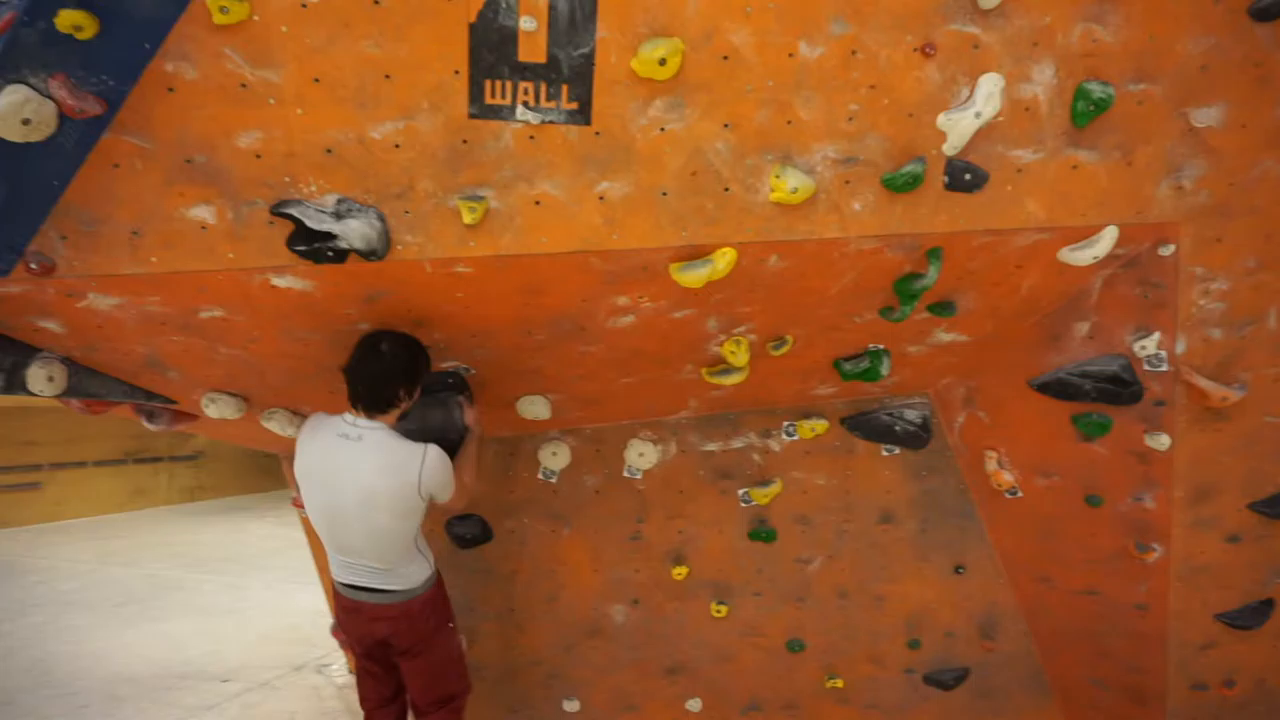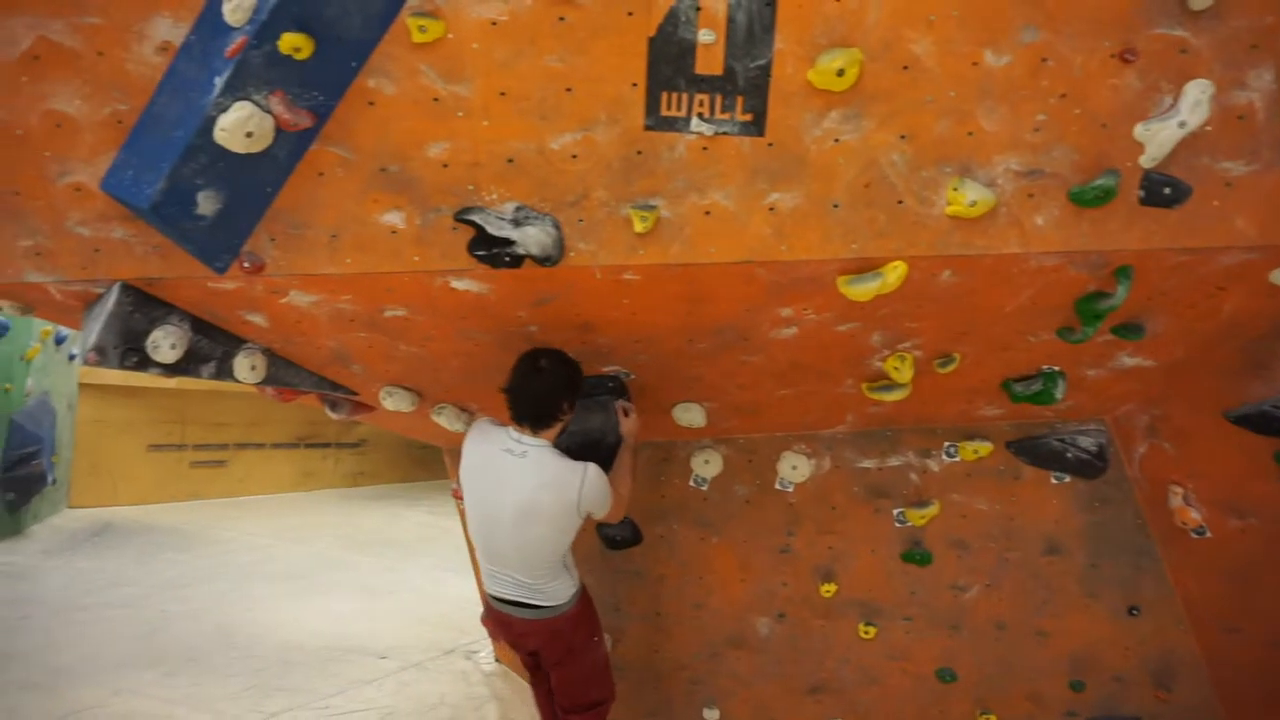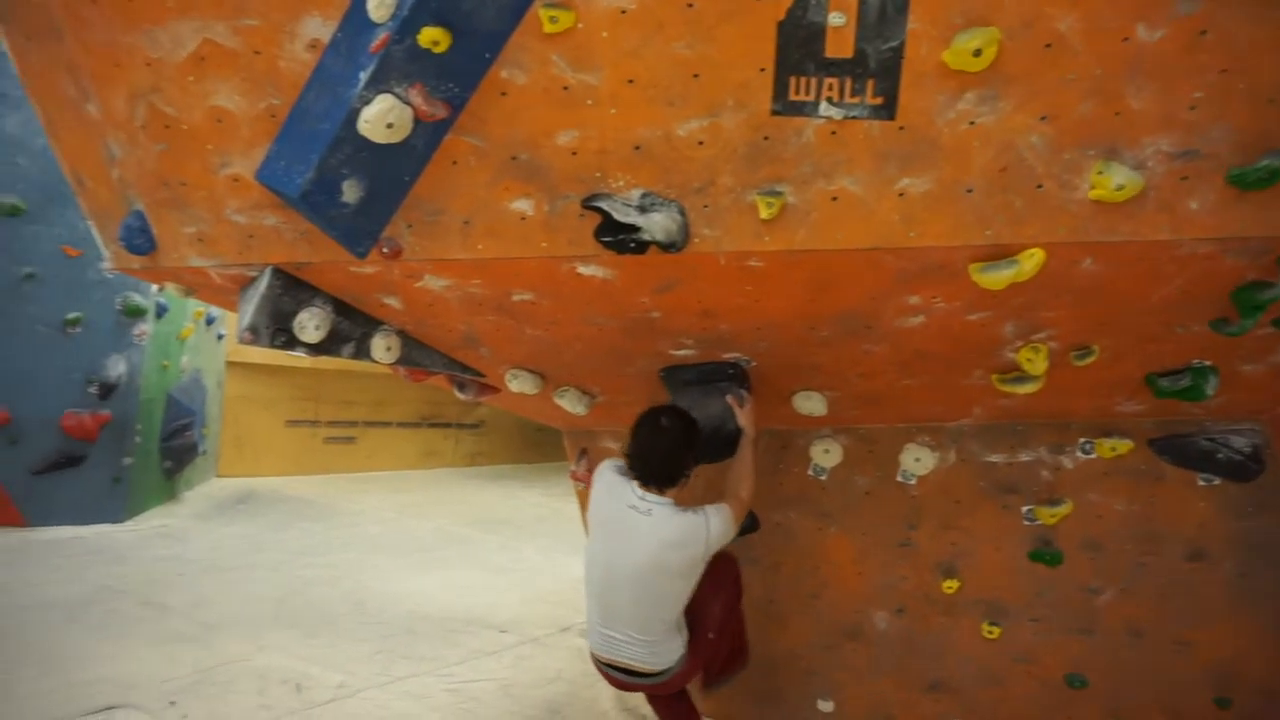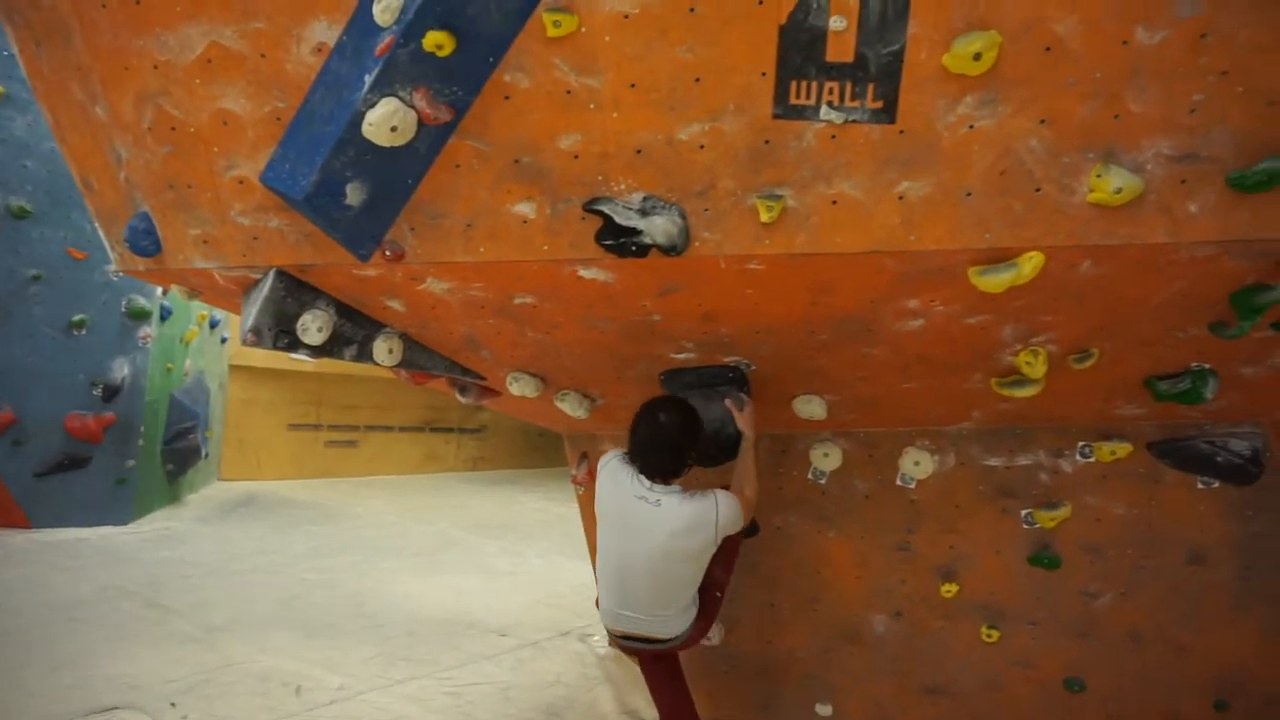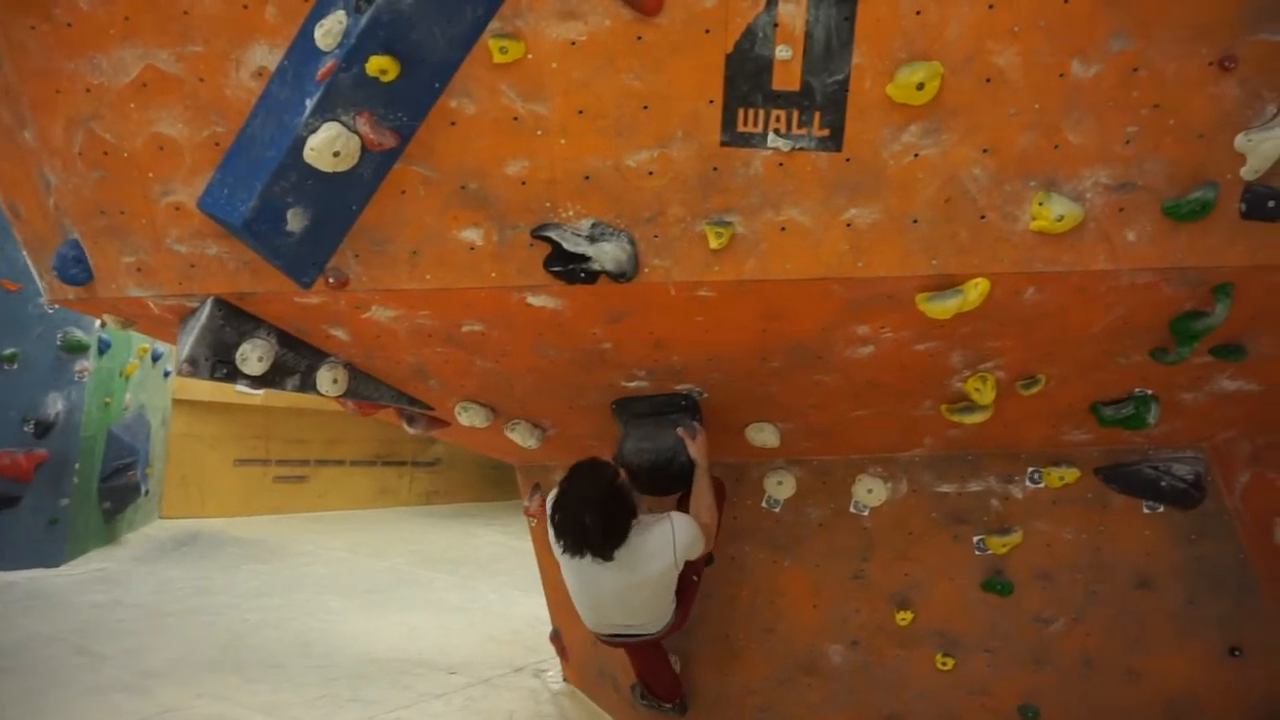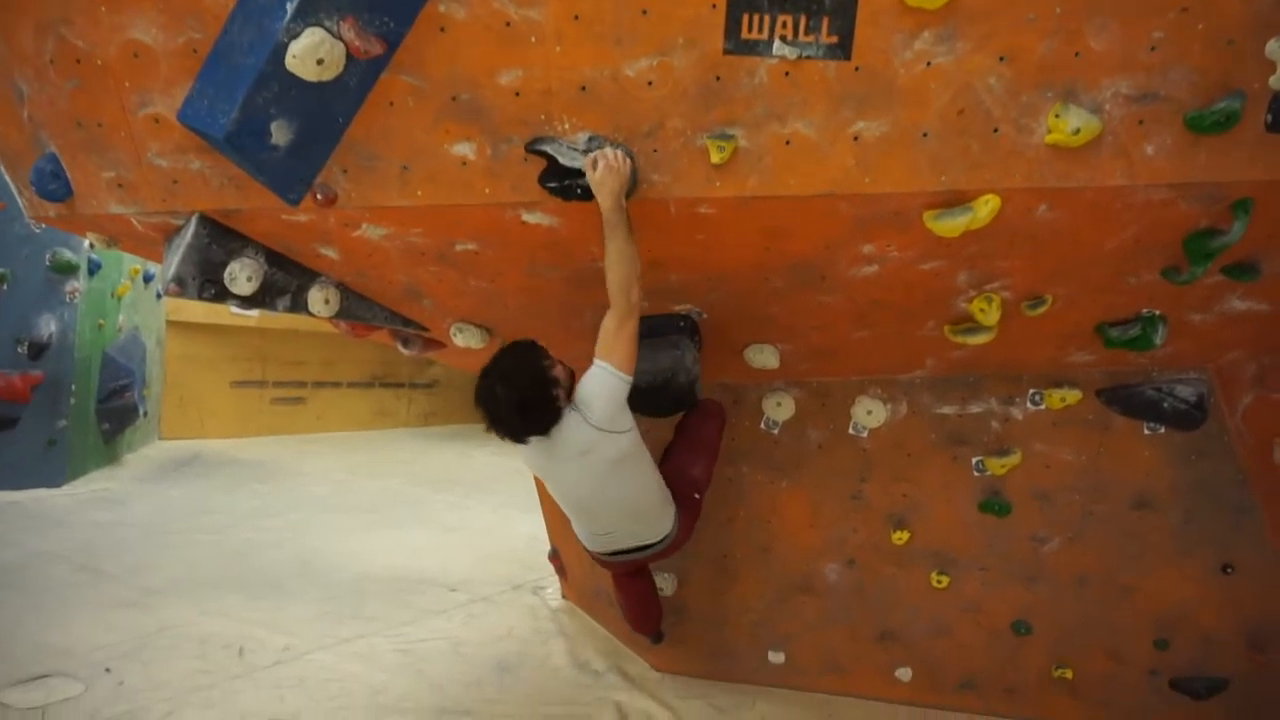
dt=0.7s
person 1, frame 1
left shoulder: (312, 432)
right shoulder: (422, 461)
right elbow: (457, 498)
right wrist: (473, 432)
left hip: (348, 599)
right hip: (409, 602)
person 1, frame 2
left shoulder: (477, 438)
right shoulder: (580, 478)
right elbow: (616, 510)
right wrist: (628, 441)
left hip: (499, 609)
right hip: (558, 615)
left knee: (545, 682)
person 1, frame 3
left shoulder: (605, 481)
right shoulder: (700, 528)
left elbow: (631, 464)
right elbow: (739, 499)
right wrist: (747, 433)
left hip: (604, 662)
right hip: (663, 671)
right knee: (724, 564)
right ankle: (722, 666)
person 1, frame 4
left shoulder: (609, 471)
right shoulder: (711, 511)
left elbow: (642, 447)
right elbow: (745, 504)
right wrist: (747, 436)
left hip: (618, 627)
right hip: (678, 633)
person 1, frame 5
left shoulder: (558, 522)
right shoulder: (672, 531)
right elbow: (705, 534)
right wrist: (701, 462)
left hip: (606, 631)
right hip: (664, 620)
right knee: (713, 486)
left ankle: (664, 695)
person 1, frame 6
left shoulder: (526, 441)
right shoulder: (596, 412)
right elbow: (625, 303)
right wrist: (611, 200)
left hip: (605, 550)
right hip: (667, 532)
right knee: (709, 412)
left ankle: (647, 625)
right ankle: (673, 513)
